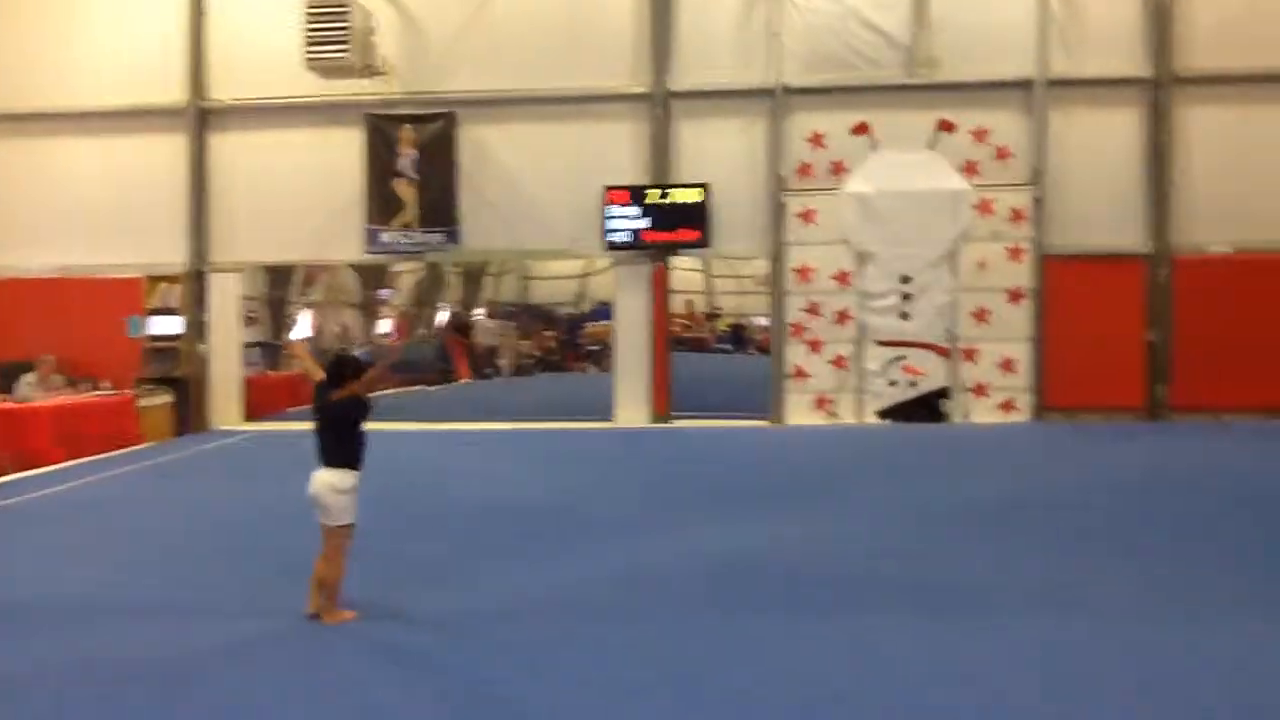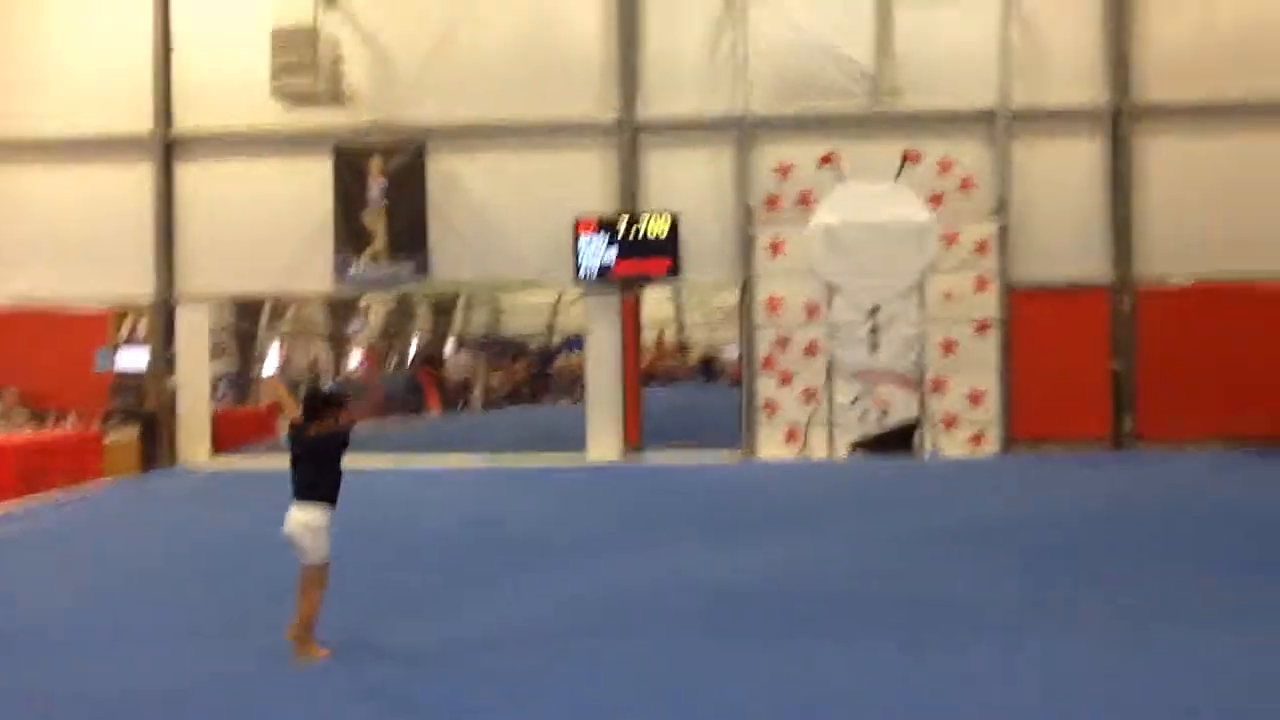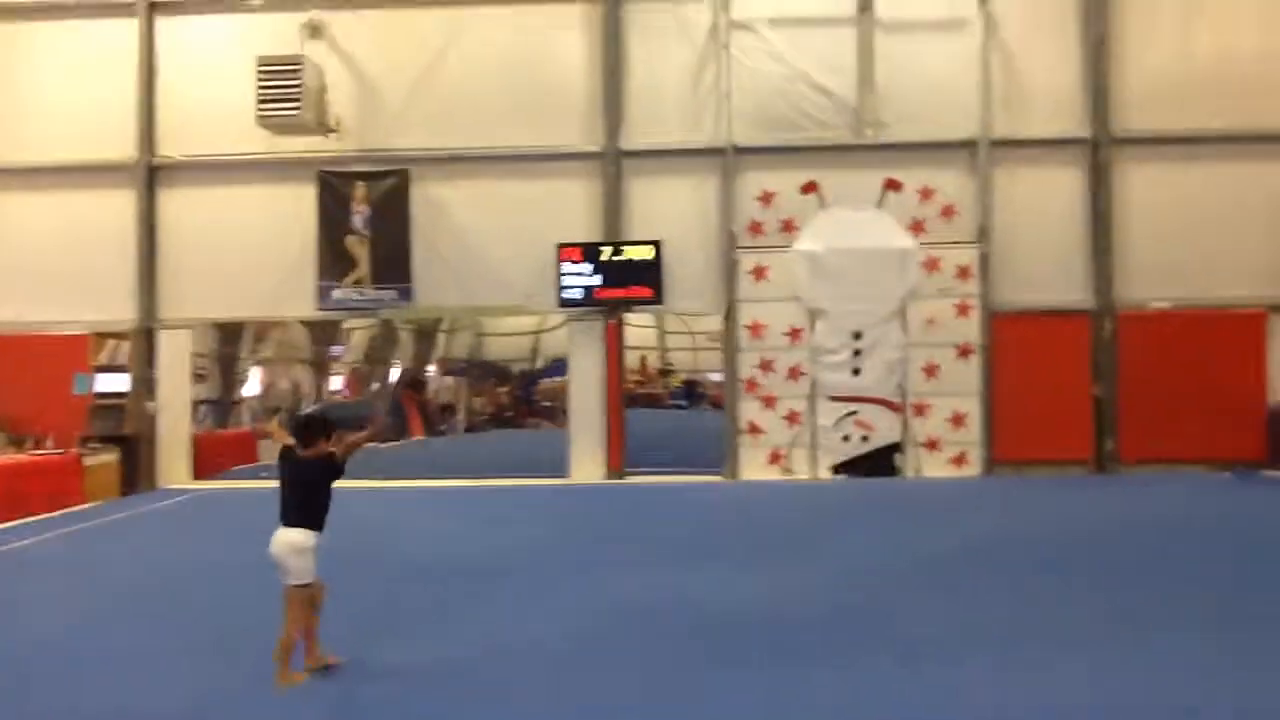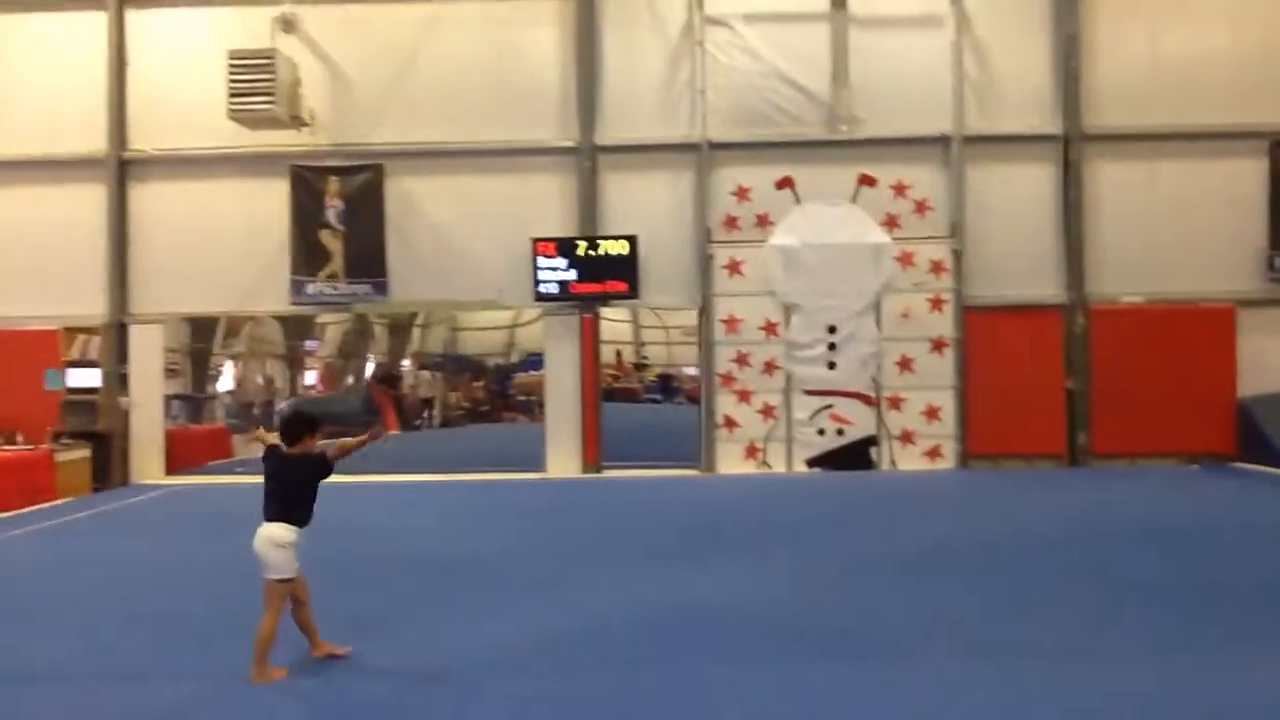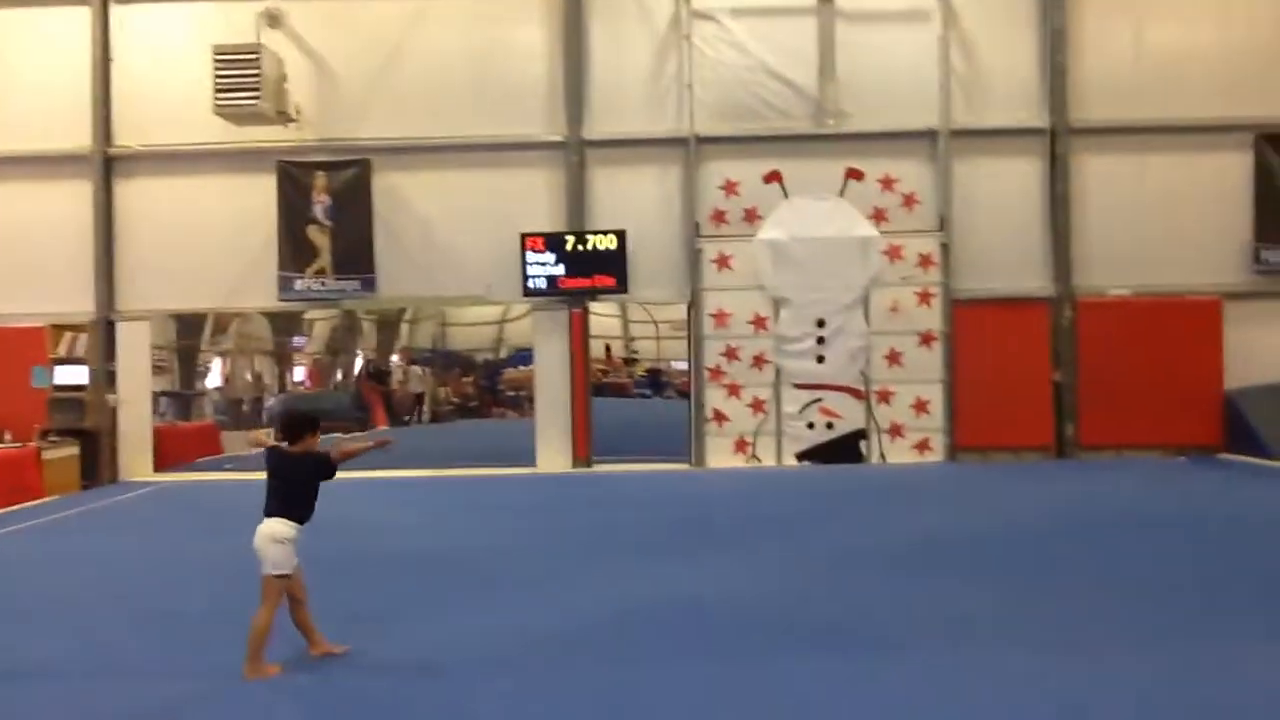
dt=0.1s
person 1, frame 1
left shoulder: (322, 400)
right shoulder: (349, 408)
left elbow: (315, 372)
right elbow: (367, 383)
left wrist: (300, 352)
right wrist: (386, 361)
left hip: (321, 479)
right hip: (339, 483)
left knee: (329, 549)
right knee: (336, 551)
left ankle: (315, 602)
right ankle: (332, 611)
person 1, frame 2
left shoulder: (299, 436)
right shoulder: (327, 443)
left elbow: (295, 415)
right elbow: (344, 422)
left hip: (297, 515)
right hip: (312, 519)
left knee: (310, 584)
right knee: (312, 588)
left ankle: (298, 632)
right ankle: (304, 646)
person 1, frame 3
left shoulder: (290, 459)
right shoulder: (320, 467)
left elbow: (283, 438)
right elbow: (345, 447)
left wrist: (275, 428)
right wrist: (368, 434)
left hip: (287, 538)
right hip: (297, 543)
left knee: (316, 596)
right knee: (295, 614)
left ankle: (313, 656)
right ankle: (284, 673)
person 1, frame 4
left shoulder: (275, 456)
right shoulder: (307, 464)
left elbow: (269, 439)
right elbow: (337, 449)
left wrist: (261, 435)
right wrist: (366, 439)
left hip: (271, 535)
right hip: (279, 538)
left knee: (301, 597)
right knee: (274, 609)
left ankle: (318, 646)
right ankle: (260, 670)
person 1, frame 5
left shoulder: (278, 456)
right shoulder: (310, 462)
left elbow: (266, 442)
right elbow: (343, 453)
left wrist: (260, 440)
right wrist: (371, 444)
left hip: (275, 532)
right hip: (278, 535)
left knee: (298, 595)
right knee: (270, 605)
left ankle: (317, 644)
right ankle: (253, 665)
